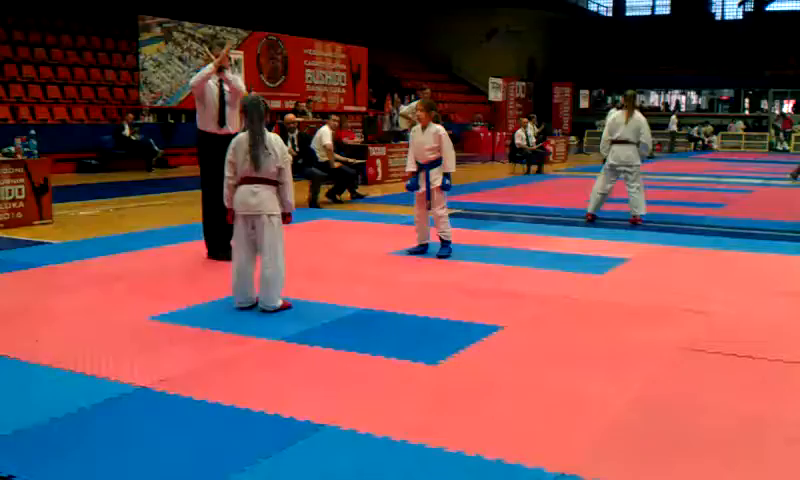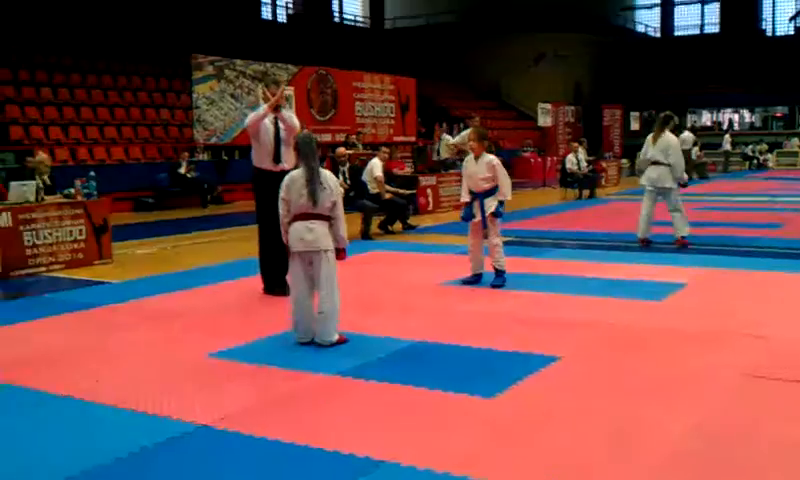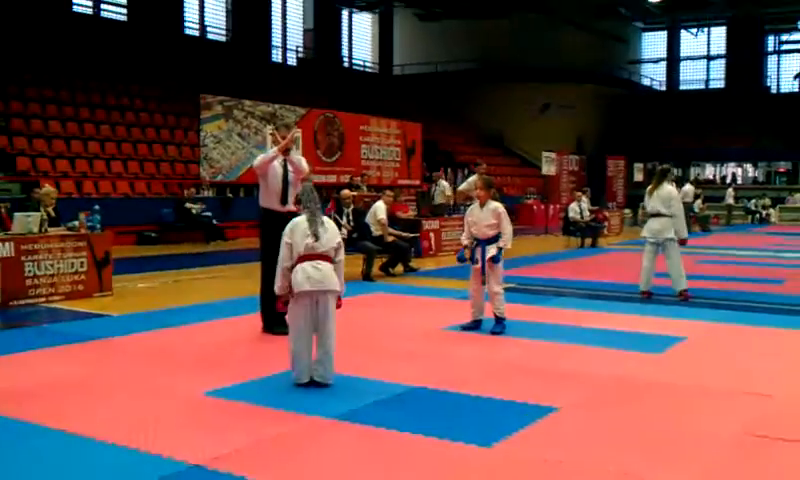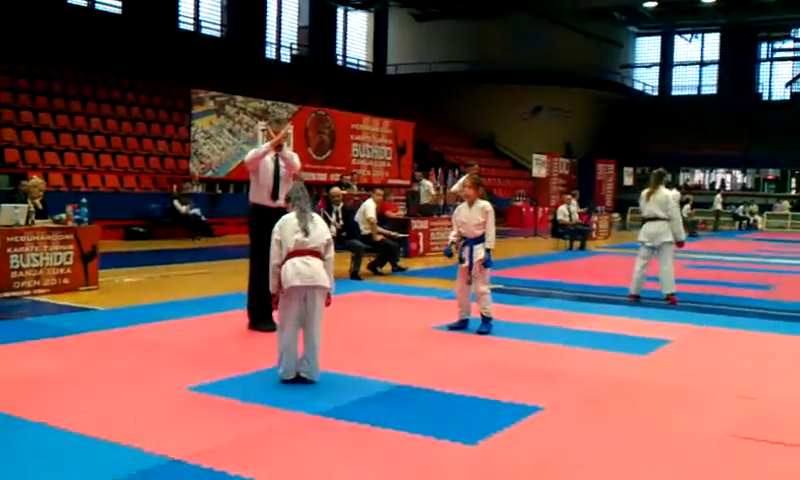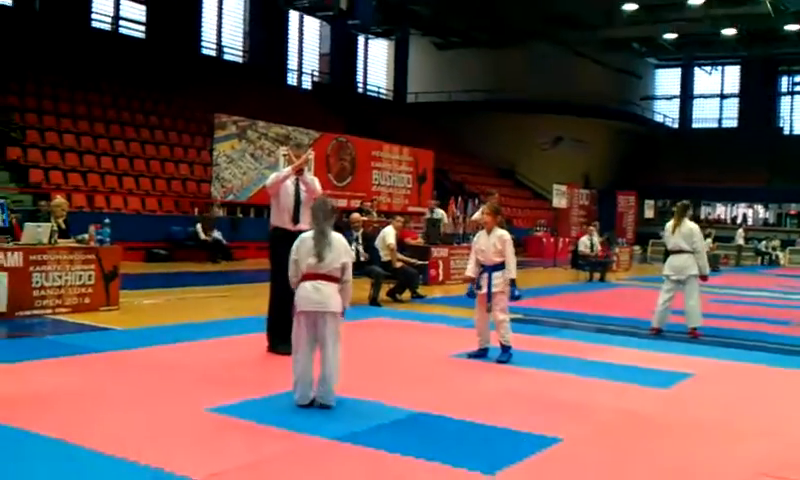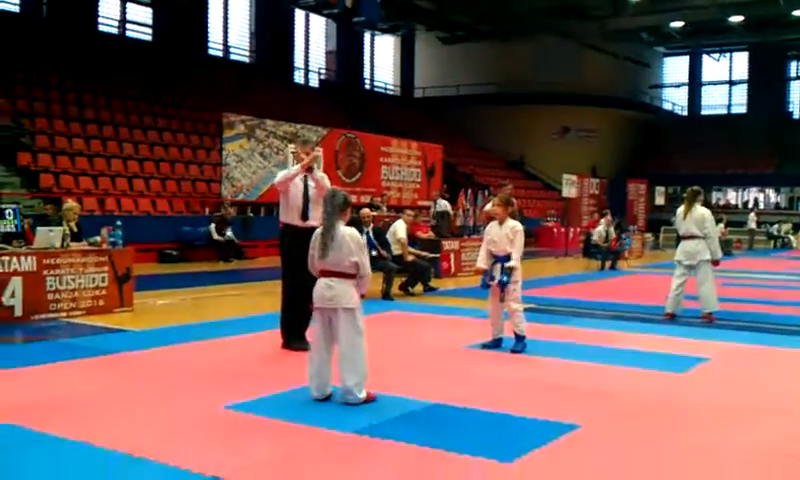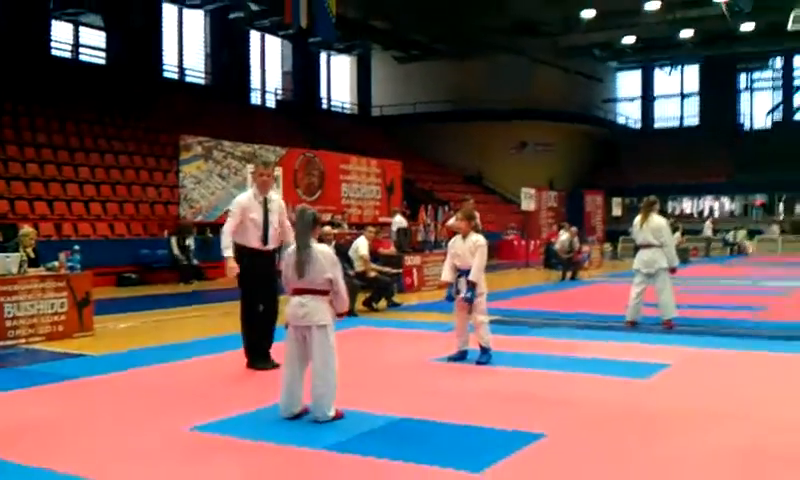
dt=0.3s
person 1, frame 1
left shoulder: (234, 80)
right shoulder: (204, 81)
left elbow: (241, 91)
right elbow: (193, 85)
left wrist: (223, 69)
right wrist: (215, 65)
left hip: (230, 141)
right hip: (209, 141)
right knee: (212, 193)
left ankle: (225, 243)
right ankle: (215, 246)
person 1, frame 2
left shoulder: (288, 118)
right shoulder: (259, 119)
left elbow: (295, 128)
right elbow: (248, 125)
left wrist: (279, 108)
right wrist: (270, 105)
left hip: (286, 177)
right hip: (265, 178)
right knee: (268, 229)
left ankle: (281, 277)
right ankle: (272, 281)
person 1, frame 3
left shoulder: (298, 160)
right shoulder: (267, 161)
left elbow: (304, 171)
right elbow: (257, 166)
left wrist: (288, 150)
right wrist: (279, 148)
left hip: (291, 218)
right hip: (271, 218)
right knee: (271, 268)
left ankle: (280, 316)
right ankle: (271, 320)
person 1, frame 4
left shoulder: (290, 157)
right shoulder: (260, 156)
left elbow: (295, 167)
right elbow: (248, 161)
left wrist: (280, 146)
right wrist: (272, 143)
left hip: (281, 214)
right hip: (261, 213)
right knee: (260, 264)
left ankle: (266, 314)
right ankle: (257, 317)
person 1, frame 5
left shoulder: (311, 181)
right shoulder: (280, 180)
left elbow: (316, 192)
right elbow: (269, 185)
left wrist: (302, 170)
right wrist: (293, 167)
left hip: (302, 238)
right hip: (281, 237)
right knee: (280, 287)
left ankle: (286, 337)
right ankle: (276, 340)
person 1, frame 6
left shoulder: (319, 178)
right shoulder: (287, 176)
right elbow: (279, 183)
left wrist: (312, 169)
right wrist: (301, 166)
left hip: (312, 235)
right hip: (292, 235)
left knee: (309, 286)
right knee: (292, 285)
left ankle: (299, 334)
right ankle: (290, 336)
person 1, frame 7
left shoulder: (278, 202)
right shoulder: (243, 201)
left elbow: (285, 228)
right elbow: (228, 229)
right wrist: (229, 258)
left hip: (268, 257)
right hip: (248, 257)
left knee: (270, 306)
right knee: (251, 307)
left ankle: (264, 353)
right ankle: (254, 356)
person 2, frame 1
left shoulder: (237, 141)
right shoulder: (276, 142)
left elbow: (230, 177)
right elbow: (285, 179)
left wrist: (229, 206)
right wrist: (287, 208)
left hip: (243, 199)
right hip: (268, 200)
left knee: (243, 252)
right knee: (271, 252)
left ankle: (244, 298)
right ankle: (270, 301)
person 2, frame 2
left shoulder: (290, 179)
right shoulder: (328, 178)
left elbow: (284, 215)
right elbow: (337, 215)
left wrist: (287, 240)
right wrist: (341, 244)
left hip: (297, 235)
right hip: (321, 236)
left knee: (300, 289)
right knee: (326, 288)
left ankle: (304, 334)
right ankle: (327, 335)
person 2, frame 3
left shoulder: (293, 225)
right shoulder: (330, 225)
left elbow: (284, 261)
right elbow: (339, 260)
left wrist: (281, 292)
right wrist: (339, 291)
left hip: (302, 277)
right hip: (326, 277)
left knee: (300, 330)
right knee: (325, 331)
left ankle: (302, 375)
right ankle: (323, 375)
person 2, frame 4
left shoulder: (283, 222)
right shoulder: (320, 221)
left elbow: (275, 259)
right elbow: (329, 257)
left wrist: (274, 290)
right wrist: (329, 288)
left hip: (292, 273)
right hip: (316, 274)
left knee: (288, 326)
right knee: (312, 327)
left ankle: (288, 372)
right ankle: (308, 371)
person 2, frame 5
left shoulder: (302, 240)
right shoulder: (340, 241)
left elbow: (293, 275)
right elbow: (346, 278)
right wrist: (343, 304)
left hip: (306, 294)
right hip: (329, 297)
left knee: (303, 349)
right knee: (329, 349)
left ankle: (303, 396)
right ankle: (326, 396)
person 2, frame 6
left shoulder: (318, 234)
right shoulder: (352, 235)
left elbow: (313, 267)
right elbow: (363, 269)
right wrist: (362, 290)
left hip: (322, 291)
right hip: (345, 293)
left knee: (320, 344)
right knee: (351, 344)
left ankle: (320, 390)
right ankle: (354, 393)
person 2, frame 7
left shoulder: (290, 253)
right shoulder: (324, 252)
left elbow: (287, 284)
right elbow: (337, 285)
right wrist: (341, 308)
left hip: (296, 309)
right hip: (318, 310)
left knee: (294, 361)
right knee: (323, 362)
left ankle: (289, 407)
right ankle: (323, 410)
person 3, frame 1
left shoulder: (439, 131)
right shoulder: (414, 131)
left elbow: (448, 153)
right elbow: (412, 153)
left wrist: (447, 175)
right wrist: (412, 175)
left hip: (435, 172)
right hip: (421, 173)
left knee: (439, 209)
right knee: (420, 211)
left ankle: (446, 243)
right ankle: (423, 243)
person 3, frame 2
left shoulder: (492, 161)
right shoulder: (467, 161)
left elbow: (504, 182)
right elbow: (465, 184)
left wrist: (500, 203)
right wrist: (466, 205)
left hip: (490, 201)
right hip: (475, 202)
left knee: (493, 239)
right knee: (474, 240)
left ankle: (500, 273)
right ankle: (476, 273)
person 3, frame 3
left shoulder: (497, 208)
right shoulder: (472, 209)
left elbow: (506, 230)
right elbow: (468, 231)
left wrist: (499, 250)
right wrist: (465, 248)
left hip: (492, 249)
right hip: (477, 249)
left knee: (494, 286)
right knee: (475, 287)
left ankle: (500, 320)
right ankle: (476, 319)
person 3, frame 4
left shoulder: (485, 207)
right shoulder: (460, 209)
left elbow: (490, 231)
right elbow: (456, 229)
left wrist: (487, 251)
right wrist: (452, 243)
left hip: (479, 249)
right hip: (465, 249)
left knee: (481, 286)
right knee: (462, 286)
left ankle: (486, 320)
right ankle: (463, 318)
person 3, frame 5
left shoulder: (503, 236)
right shoulder: (478, 236)
left elbow: (510, 260)
right elbow: (473, 259)
left wrist: (512, 283)
right wrist: (471, 281)
left hip: (498, 278)
right hip: (483, 277)
left knee: (500, 315)
right knee: (481, 315)
left ankle: (506, 349)
right ankle: (483, 347)
person 3, frame 6
left shoulder: (516, 227)
right shoulder: (490, 227)
left elbow: (517, 251)
right elbow: (485, 250)
left wrist: (508, 272)
right wrist: (484, 272)
left hip: (510, 269)
right hip: (495, 267)
left knee: (514, 304)
right knee: (495, 305)
left ankle: (520, 338)
right ankle: (496, 337)
person 3, frame 7
left shoulder: (479, 240)
right shoulder: (453, 242)
left elbow: (478, 264)
right elbow: (449, 263)
left wrist: (471, 285)
right wrist: (449, 285)
left hip: (474, 282)
right hip: (459, 282)
left knee: (479, 317)
right knee: (460, 318)
left ankle: (485, 350)
right ankle: (462, 350)
person 4, frame 1
left shoulder: (615, 116)
right shoulder: (640, 118)
left elbow: (606, 137)
right elbow: (645, 140)
left wrist: (606, 153)
right wrist: (641, 153)
left hip: (615, 153)
right hip: (631, 154)
left knee: (603, 184)
right knee: (635, 186)
left ankle: (591, 212)
right ankle: (637, 215)
person 4, frame 2
left shoulder: (651, 137)
right shoulder: (672, 139)
left elbow: (643, 158)
right elbow: (676, 162)
left wrist: (642, 171)
right wrist: (683, 178)
left hip: (651, 174)
right hip: (666, 175)
left knee: (647, 207)
right knee: (675, 207)
left ankle: (643, 237)
right ankle: (681, 237)
person 4, frame 3
left shoulder: (650, 190)
right shoulder: (672, 191)
right elbow: (677, 214)
right wrist: (682, 234)
left hip: (652, 225)
right hip: (667, 226)
left knee: (648, 259)
right knee: (674, 260)
left ankle: (645, 289)
right ankle: (682, 290)
person 4, frame 4
left shoulder: (644, 194)
right shoulder: (668, 195)
right elbow: (674, 216)
right wrist: (679, 237)
left hip: (647, 229)
right hip: (663, 230)
left knee: (641, 262)
right knee: (666, 264)
left ankle: (634, 292)
right ankle: (669, 294)
person 4, frame 5
left shoulder: (669, 226)
right shoulder: (693, 227)
right elbow: (699, 249)
right wrist: (704, 270)
left hip: (673, 262)
right hip: (688, 263)
left knee: (666, 295)
right knee: (692, 297)
left ankle: (656, 325)
right ankle: (693, 328)
person 4, frame 6
left shoulder: (680, 211)
right shoulder: (704, 212)
right elbow: (711, 235)
right wrist: (715, 255)
left hip: (684, 247)
right hip: (700, 248)
left knee: (678, 280)
right knee: (705, 281)
left ankle: (670, 310)
right ankle: (707, 312)
person 4, frame 7
left shoulder: (637, 221)
right shoulder: (660, 221)
right elbow: (667, 243)
right wrist: (673, 263)
left hip: (642, 256)
right hip: (657, 256)
left knee: (637, 288)
right knee: (664, 289)
left ankle: (631, 318)
right ankle: (667, 319)
